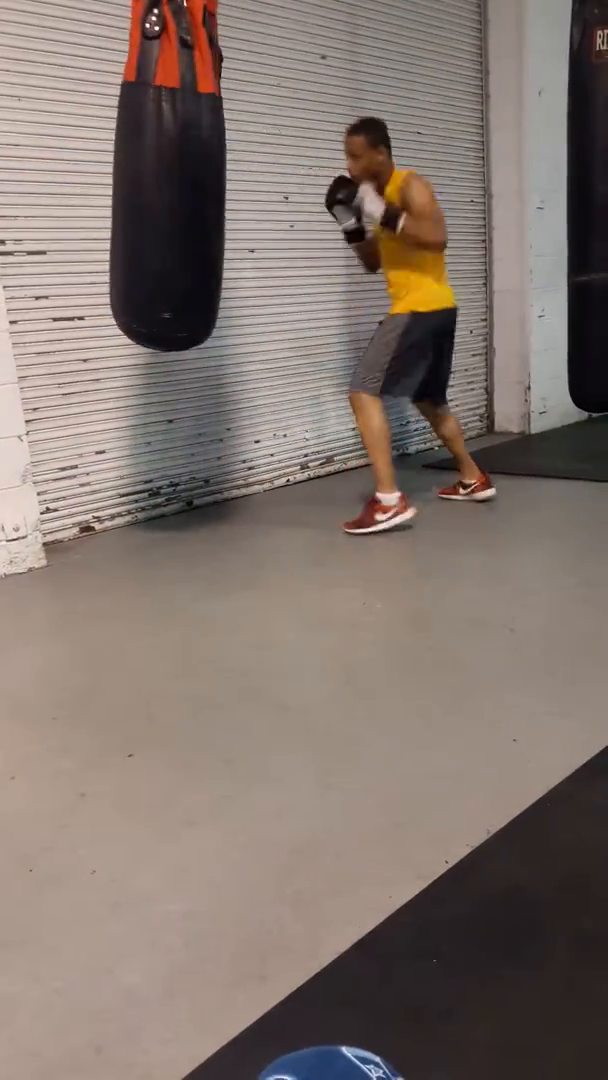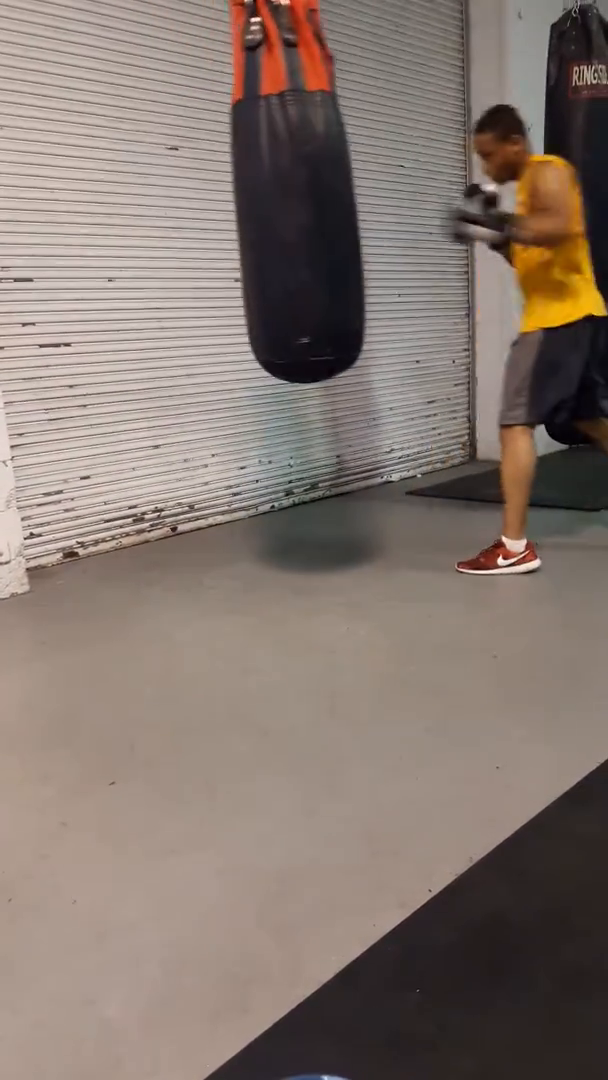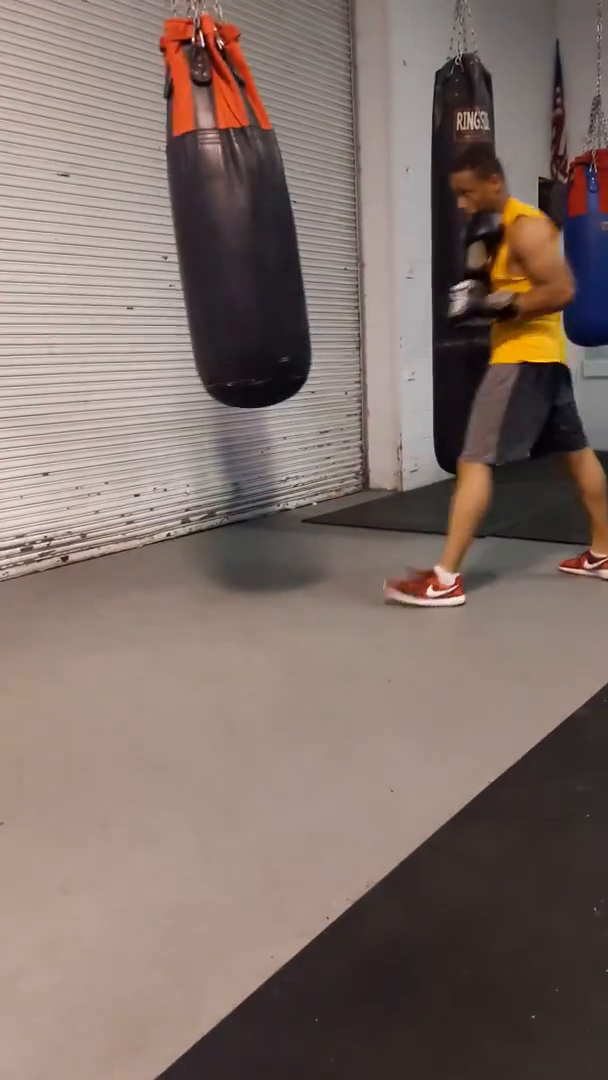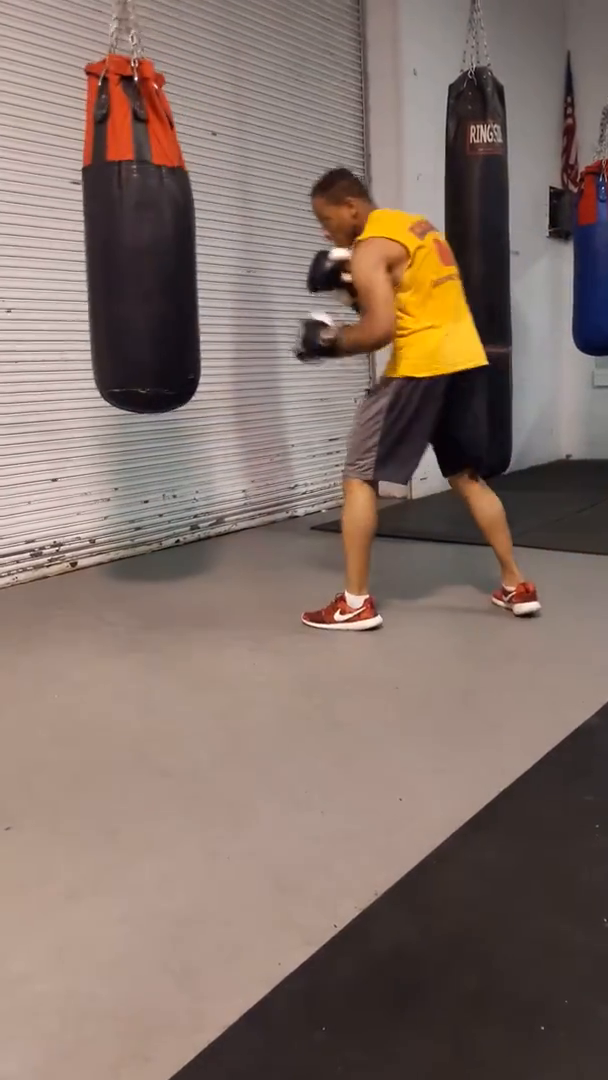
dt=1s
person 1, frame 1
left shoulder: (411, 186)
right shoulder: (378, 194)
left elbow: (435, 237)
right elbow: (373, 262)
left wrist: (386, 216)
right wrist: (351, 224)
left hip: (420, 308)
right hip: (435, 310)
left knee: (364, 394)
right knee: (430, 401)
left ankle: (388, 500)
right ankle: (474, 479)
person 1, frame 2
left shoulder: (550, 173)
right shoulder: (536, 182)
left elbow: (560, 229)
left wrist: (500, 224)
right wrist: (501, 237)
left hip: (557, 318)
left knee: (515, 424)
left ankle: (515, 546)
person 1, frame 3
left shoulder: (526, 225)
right shoulder: (496, 227)
left elbow: (562, 290)
right elbow: (488, 289)
left wrist: (502, 306)
right wrist: (478, 259)
left hip: (524, 357)
right hip: (543, 357)
left knee: (475, 461)
left ankle: (444, 579)
person 1, frame 4
left shoulder: (369, 247)
right shoulder: (416, 225)
left elbow: (381, 327)
left wrist: (331, 340)
right wrist: (347, 280)
left hip: (420, 367)
right hip: (467, 361)
left knee: (359, 477)
right knee: (466, 476)
left ankle: (356, 603)
right ankle: (517, 585)
